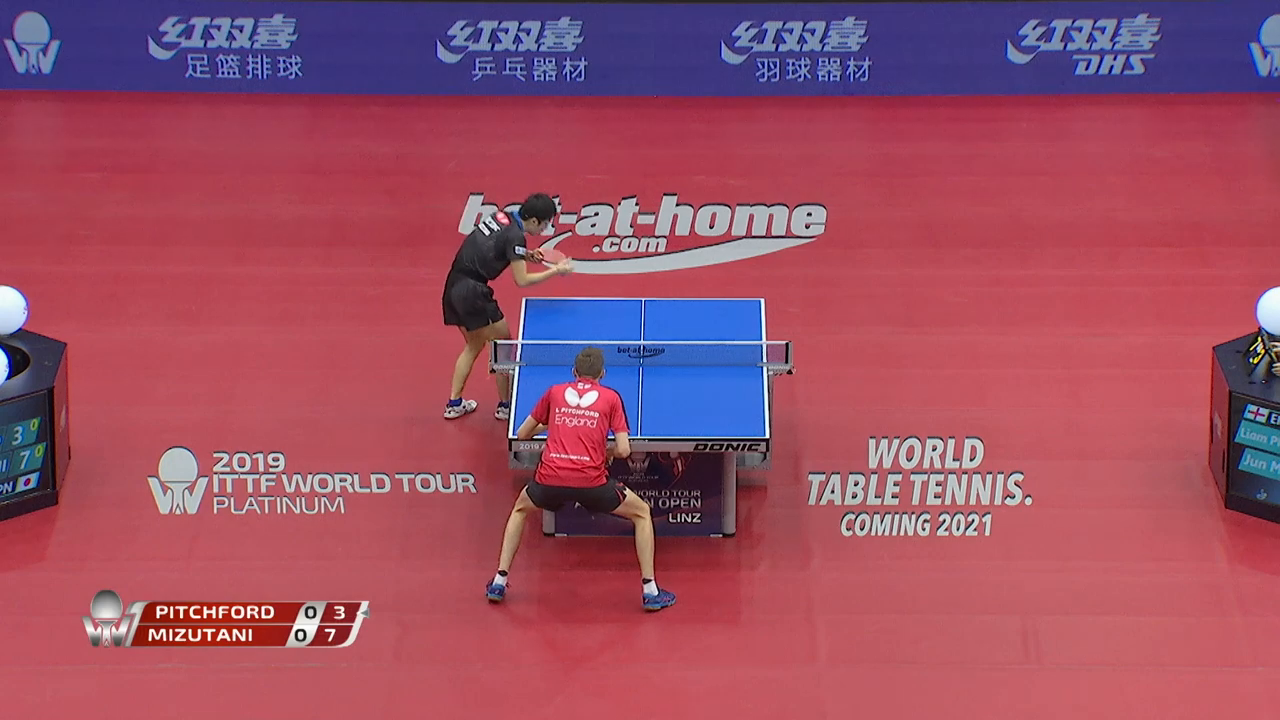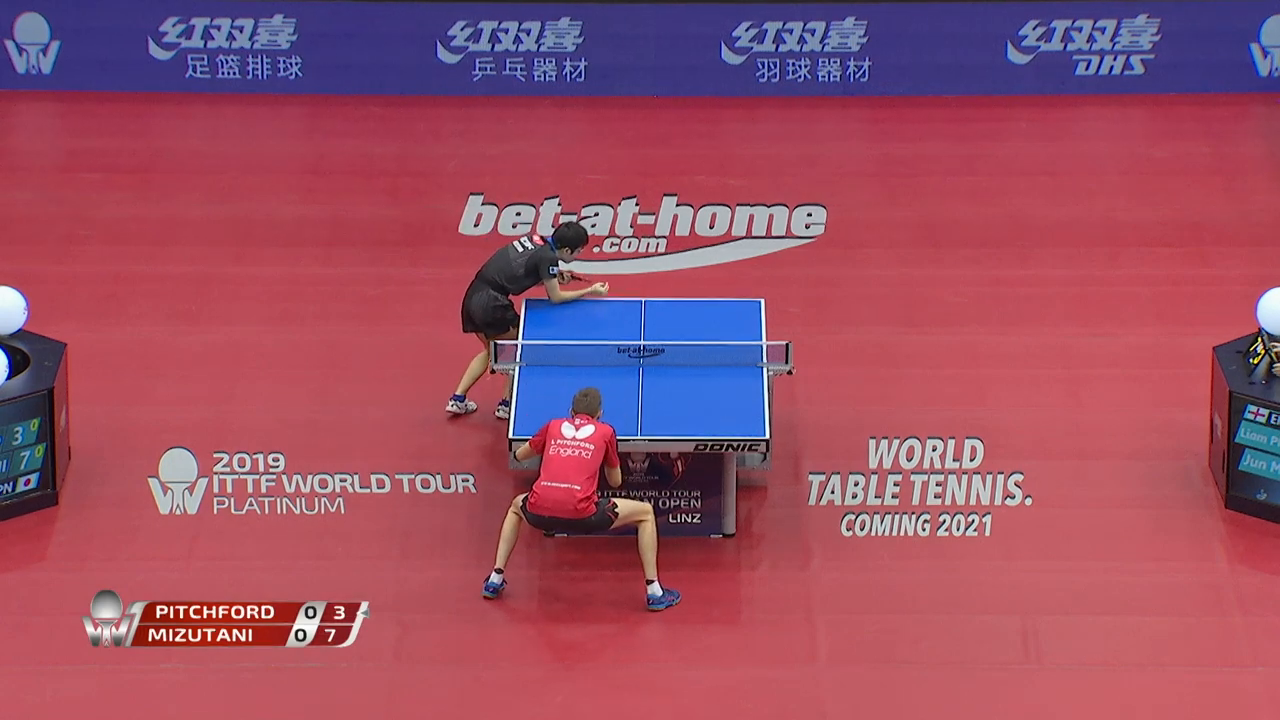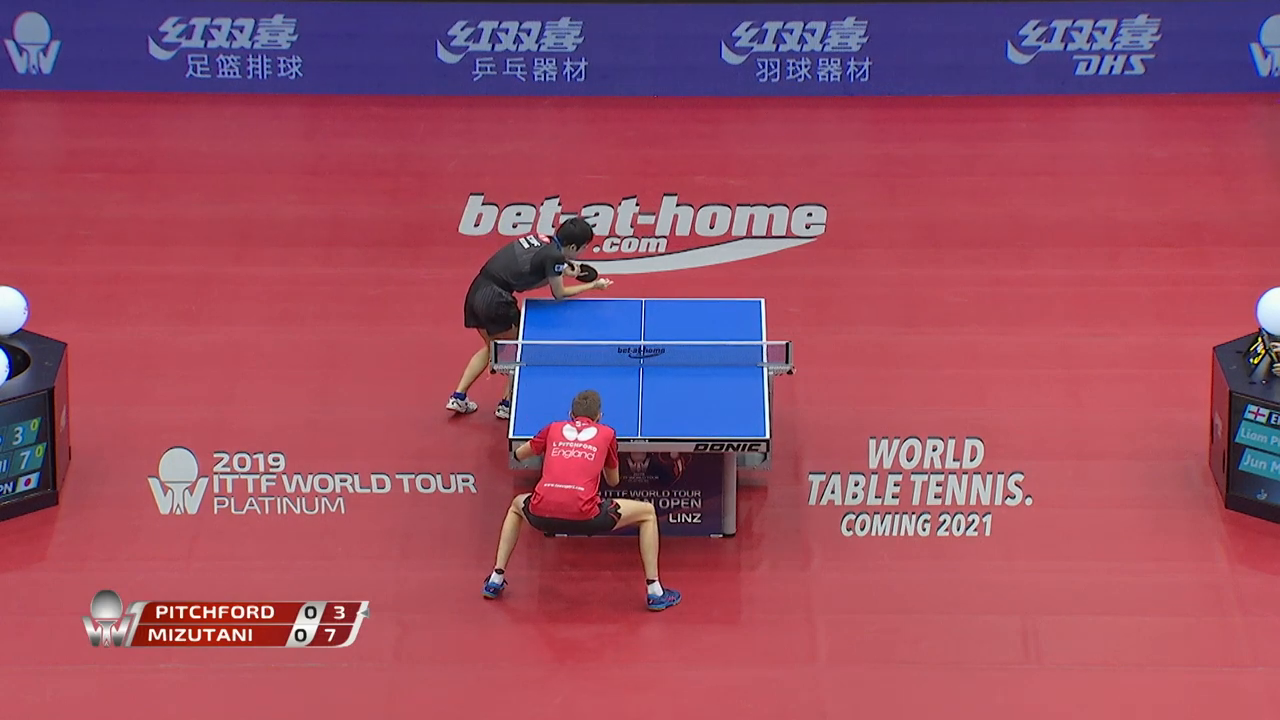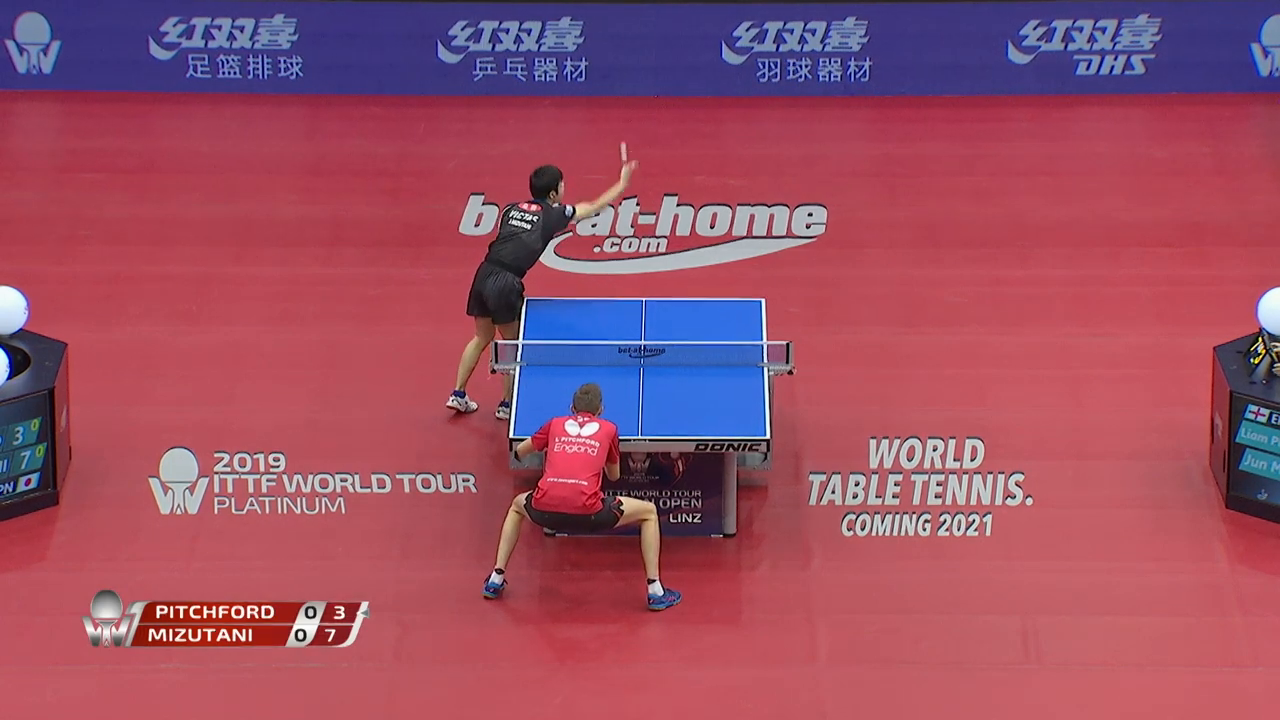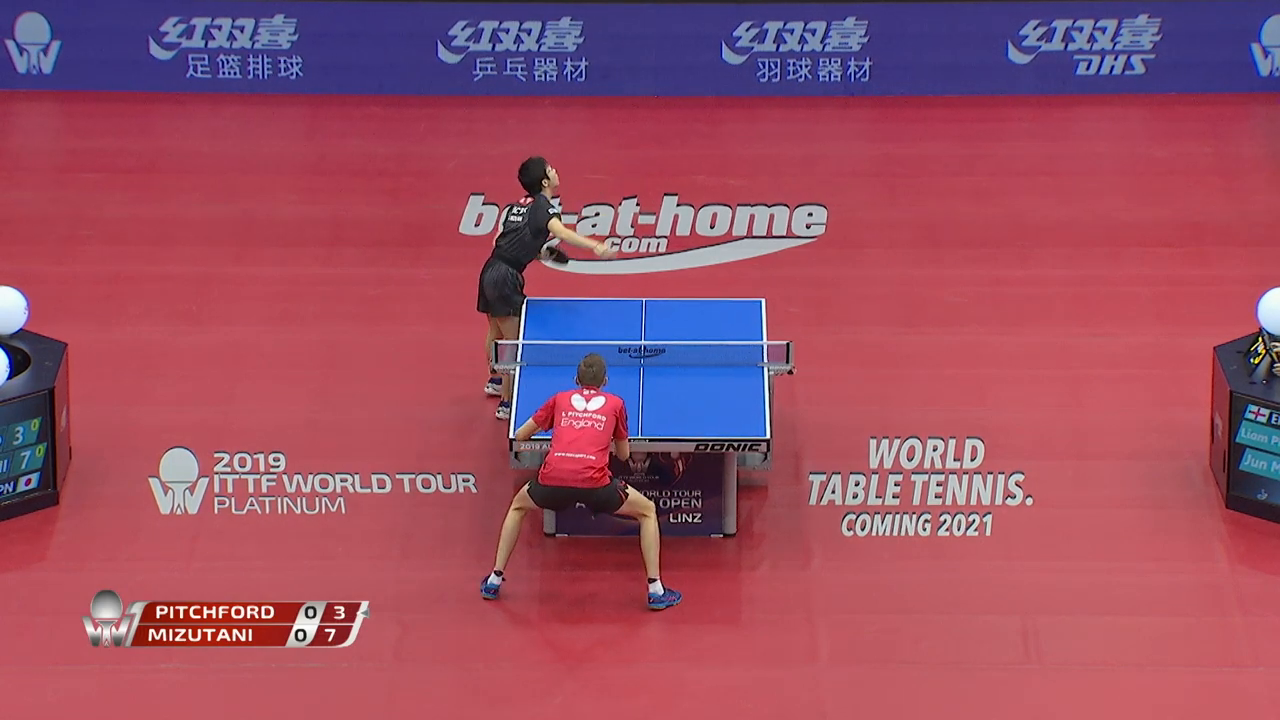
dt=0.7s
person 1, frame 1
left shoulder: (555, 392)
right shoulder: (611, 397)
left elbow: (522, 434)
right elbow: (623, 450)
left hip: (550, 480)
right hip: (590, 482)
left knee: (520, 509)
right knee: (642, 514)
left ankle: (499, 582)
right ankle: (650, 590)
person 1, frame 2
left shoulder: (553, 426)
right shoulder: (606, 431)
left elbow: (520, 455)
right elbow: (615, 482)
left hip: (540, 510)
right hip: (581, 512)
left knee: (517, 505)
right knee: (646, 513)
left ankle: (495, 579)
right ankle: (654, 592)
person 1, frame 3
left shoulder: (553, 428)
right shoulder: (606, 433)
left elbow: (519, 454)
right elbow: (613, 480)
left hip: (542, 513)
right hip: (583, 515)
left knee: (517, 505)
right knee: (648, 513)
left ankle: (495, 580)
right ankle: (655, 592)
person 1, frame 4
left shoulder: (555, 424)
right shoulder: (608, 429)
left elbow: (519, 451)
right elbow: (614, 476)
left hip: (545, 508)
right hip: (586, 510)
left knee: (518, 505)
right knee: (649, 513)
left ankle: (496, 579)
right ankle: (655, 591)
person 1, frame 5
left shoulder: (559, 399)
right shoulder: (615, 403)
left elbow: (520, 435)
right elbow: (624, 454)
left hip: (552, 480)
right hip: (594, 483)
left knee: (518, 507)
right knee: (647, 512)
left ankle: (494, 580)
right ankle: (656, 590)
person 2, frame 1
left shoulder: (501, 217)
right shoulder: (515, 236)
right elbow: (522, 280)
left wrist: (524, 255)
right wrist: (555, 270)
left hip: (455, 287)
right hip: (472, 291)
left knee: (474, 346)
left ankle: (455, 404)
right ankle: (506, 406)
person 2, frame 2
left shoulder: (535, 240)
right shoulder: (548, 257)
right elbow: (556, 297)
left wrist: (554, 277)
right wrist: (590, 291)
left hip: (473, 296)
right hip: (491, 303)
left knee: (492, 350)
left ankle: (458, 399)
right ankle: (507, 404)
person 2, frame 3
left shoulder: (538, 240)
right shoulder: (554, 256)
right elbow: (559, 293)
left wrist: (560, 273)
right wrist: (593, 285)
left hip: (476, 290)
right hip: (495, 299)
left knee: (492, 347)
left ankle: (459, 397)
right ankle: (507, 403)
person 2, frame 4
left shoulder: (511, 210)
right shoulder: (554, 214)
right elbow: (595, 207)
right wrist: (623, 182)
left hip: (484, 274)
right hip: (505, 284)
left knee: (481, 338)
left ankle: (458, 395)
right ankle: (507, 405)
person 2, frame 5
left shoulder: (519, 205)
right shoulder: (543, 207)
right elbow: (561, 232)
left wrist: (534, 251)
right wrist: (596, 246)
left hip: (490, 270)
right hip: (506, 277)
left knee: (496, 332)
right knee: (513, 342)
left ankle: (495, 380)
right ankle: (507, 405)
